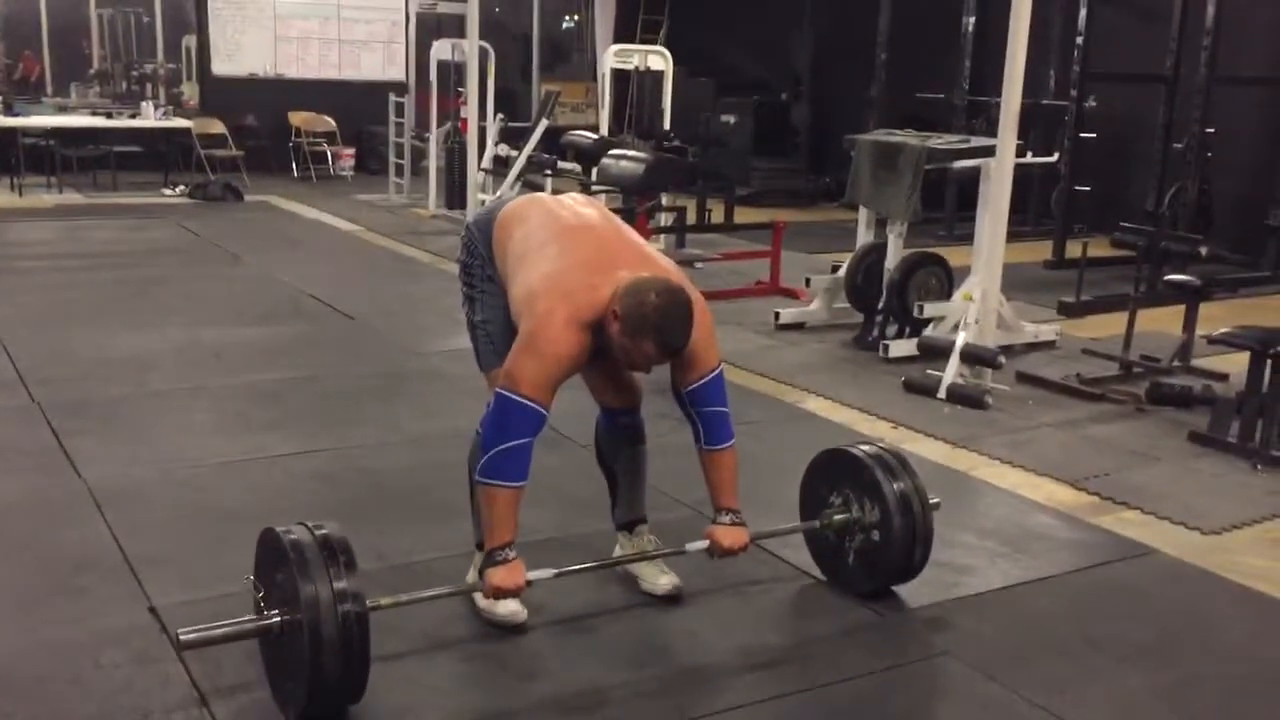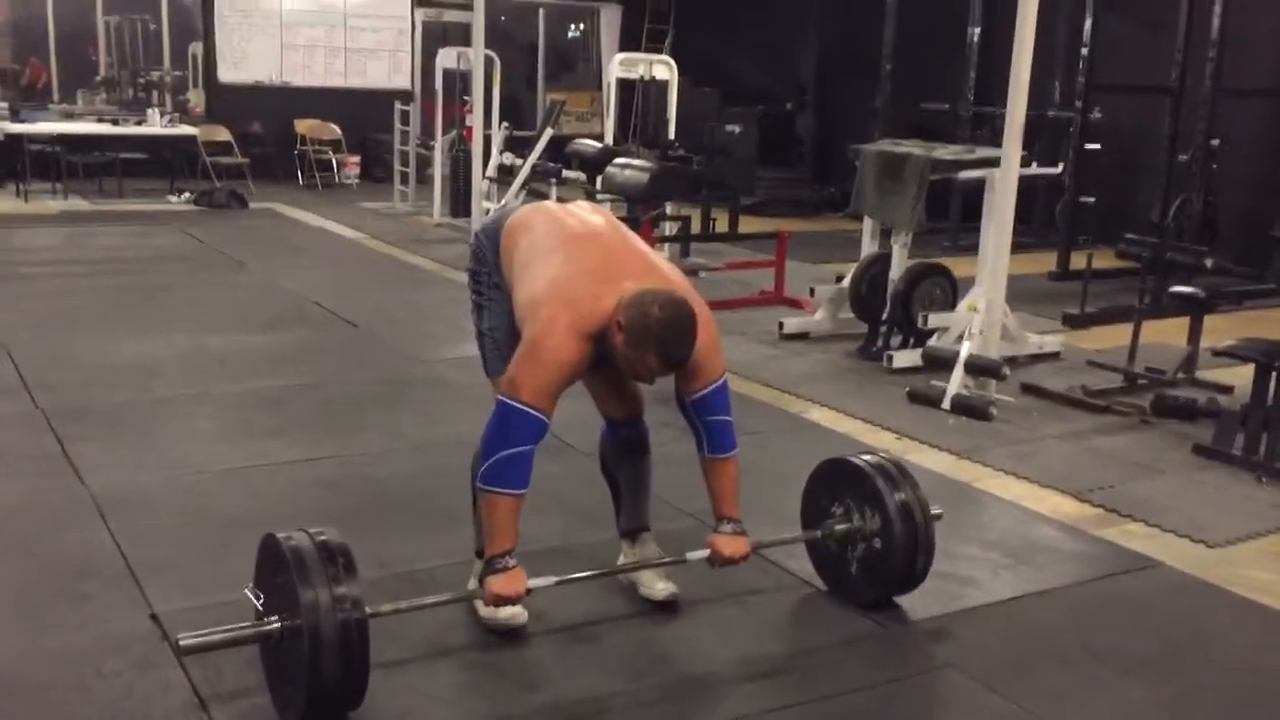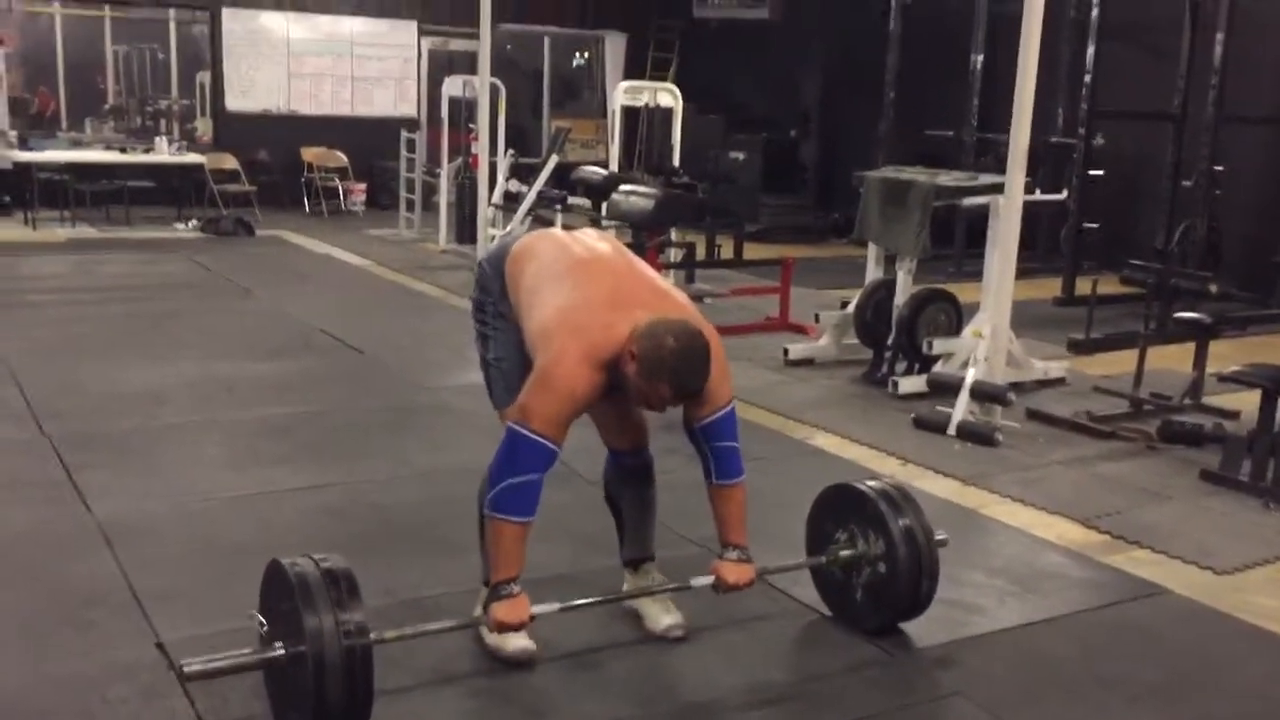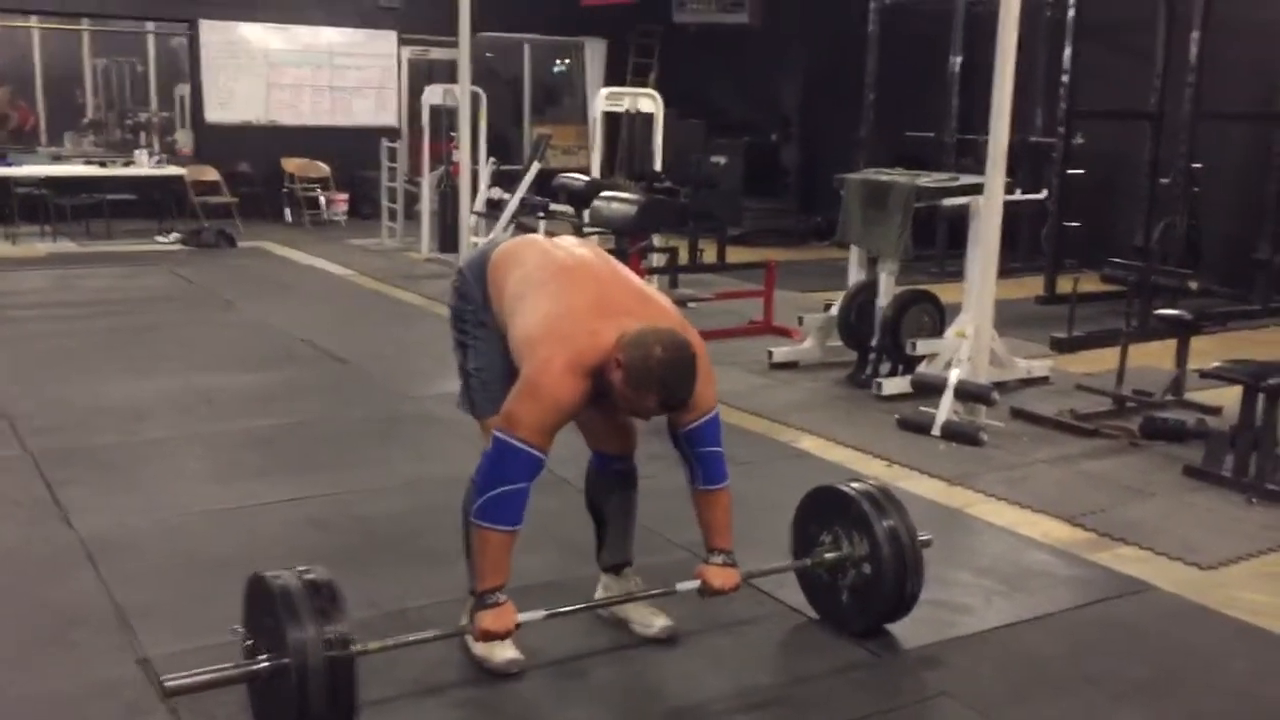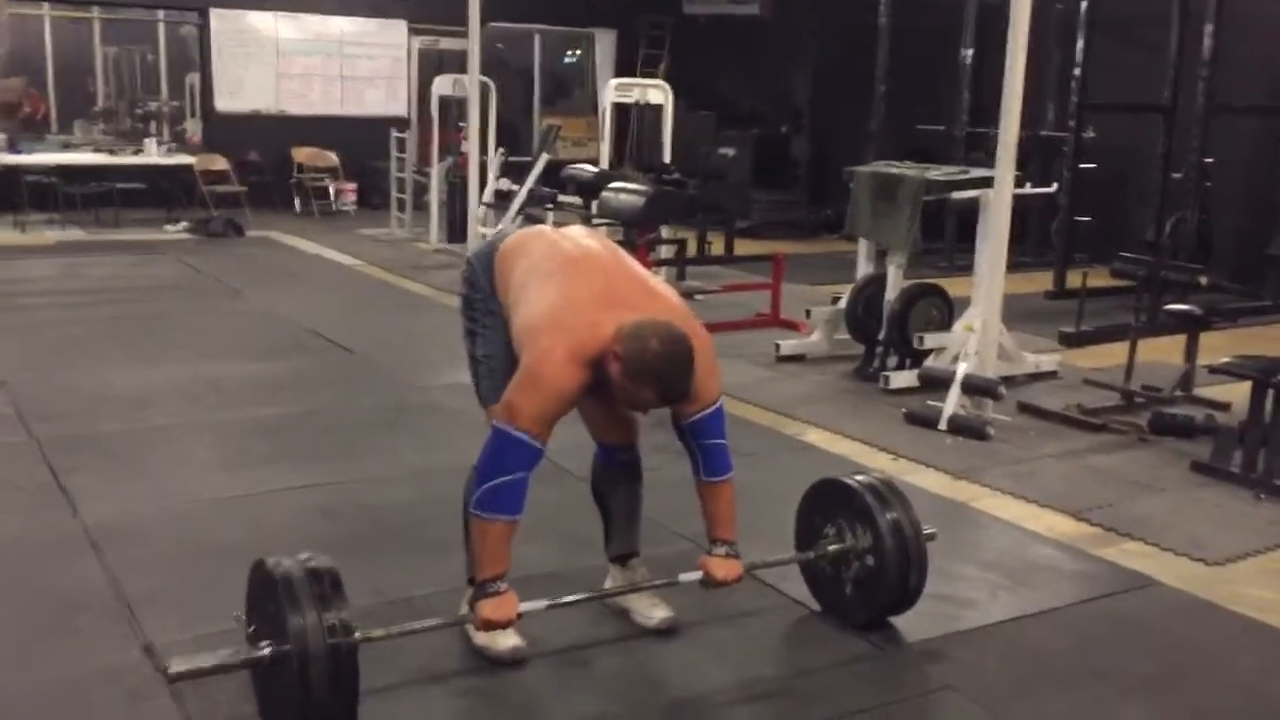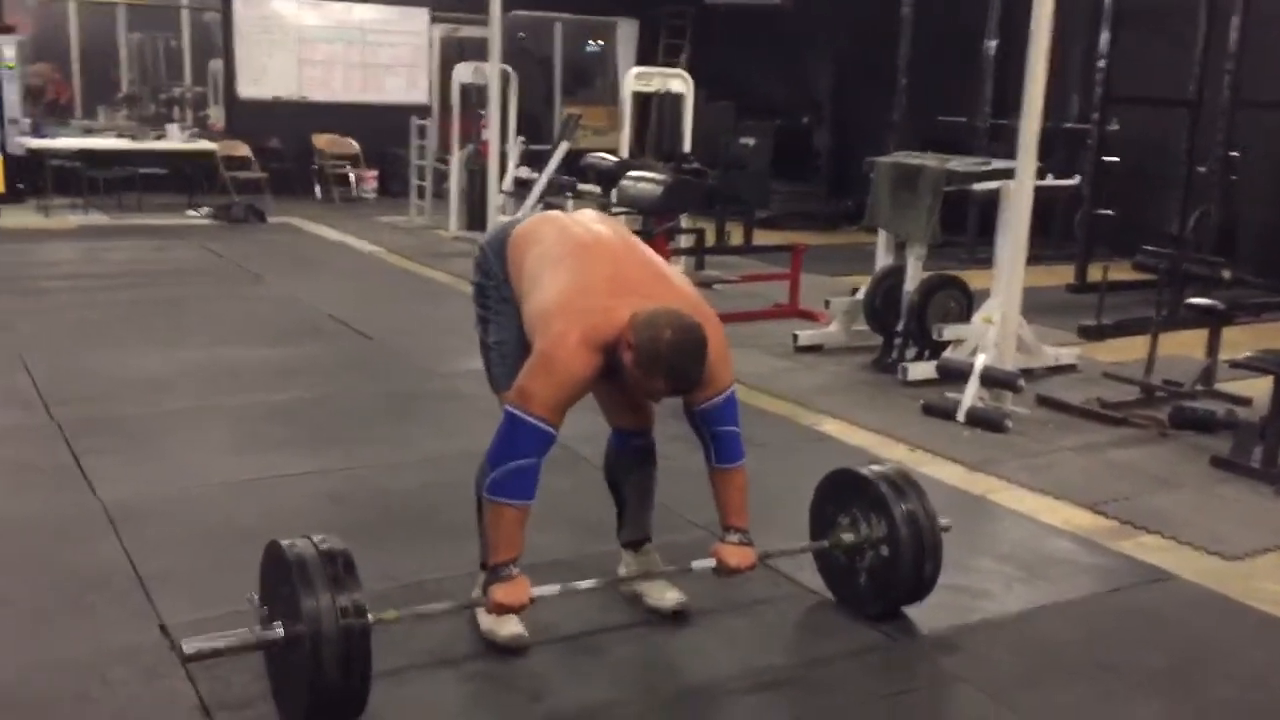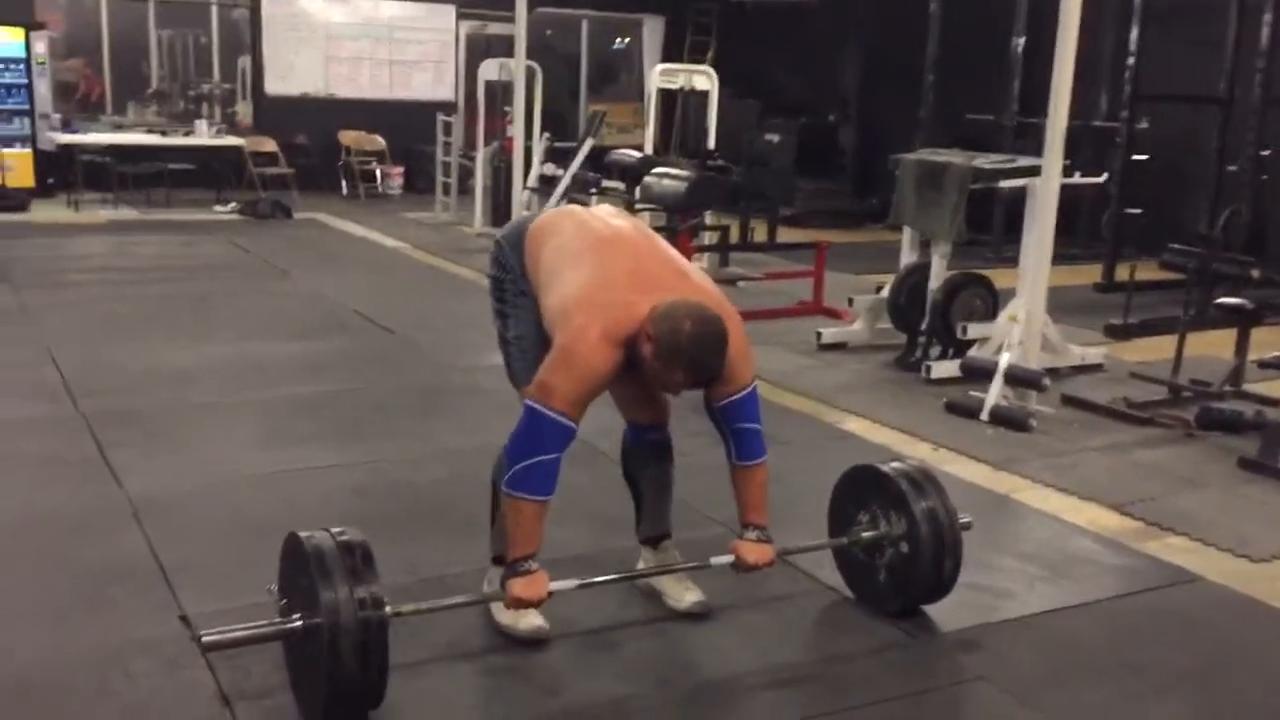
dt=0.2s
person 1, frame 1
left shoulder: (686, 312)
right shoulder: (560, 323)
left elbow: (710, 411)
right elbow: (509, 432)
left wrist: (728, 514)
right wrist: (501, 555)
left knee: (623, 402)
right knee: (511, 408)
left ankle: (633, 537)
right ankle: (484, 557)
person 1, frame 2
left shoulder: (691, 320)
right shoulder: (562, 333)
left elbow: (713, 421)
right elbow: (511, 441)
left wrist: (729, 524)
right wrist: (500, 563)
left knee: (626, 415)
right knee: (516, 415)
left ankle: (637, 545)
right ankle: (484, 566)
person 1, frame 3
left shoulder: (700, 346)
right shoulder: (575, 360)
left elbow: (721, 447)
right elbow: (520, 466)
left wrist: (735, 550)
right wrist: (507, 589)
right hip: (507, 282)
left knee: (630, 443)
right knee: (521, 445)
left ankle: (638, 573)
right ankle: (492, 595)
person 1, frame 4
left shoulder: (685, 353)
right shoulder: (560, 369)
left elbow: (705, 452)
right elbow: (504, 476)
left wrist: (720, 554)
right wrist: (493, 598)
right hip: (487, 289)
left knee: (617, 447)
right knee: (505, 455)
left ankle: (617, 579)
right ankle: (478, 604)
person 1, frame 5
left shoulder: (689, 344)
right shoulder: (559, 359)
left elbow: (710, 444)
right elbow: (505, 465)
left wrist: (723, 546)
right wrist: (493, 587)
right hip: (496, 278)
left knee: (620, 440)
right knee: (509, 443)
left ankle: (624, 570)
right ankle: (477, 593)
person 1, frame 6
left shoulder: (701, 332)
right shoulder: (572, 344)
left elbow: (722, 431)
right elbow: (517, 449)
left wrist: (736, 533)
right wrist: (505, 571)
left knee: (635, 426)
right knee: (521, 429)
left ankle: (637, 557)
right ankle: (488, 578)
person 1, frame 7
left shoulder: (723, 330)
right shoulder: (593, 340)
left elbow: (743, 427)
right elbow: (537, 444)
left wrist: (754, 530)
right wrist: (523, 565)
right hip: (525, 258)
left knee: (650, 419)
right knee: (539, 421)
left ankle: (657, 552)
right ankle: (502, 570)
